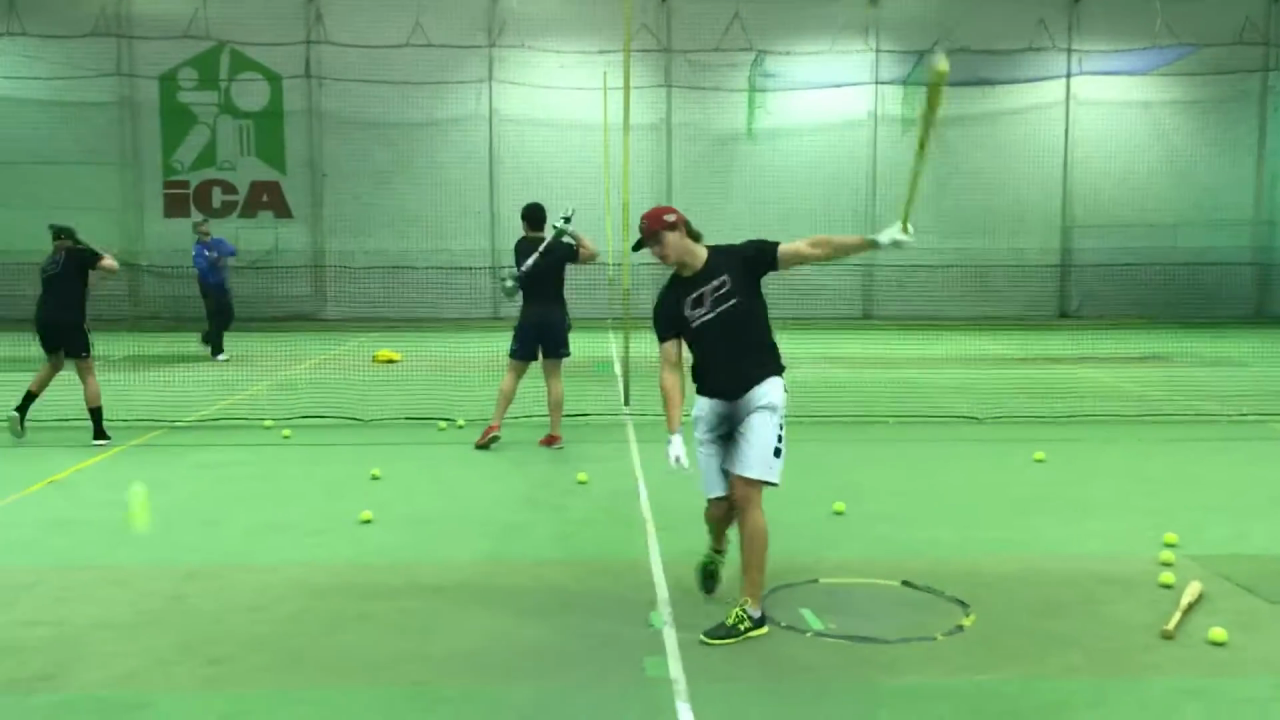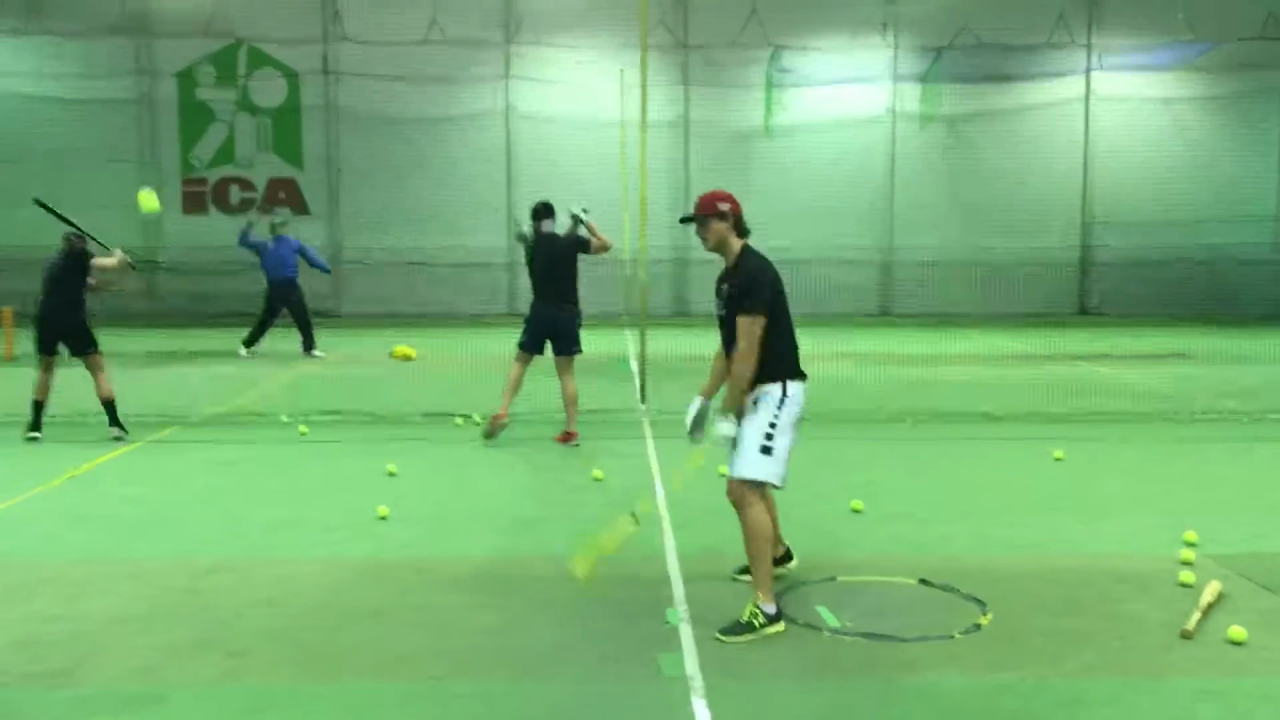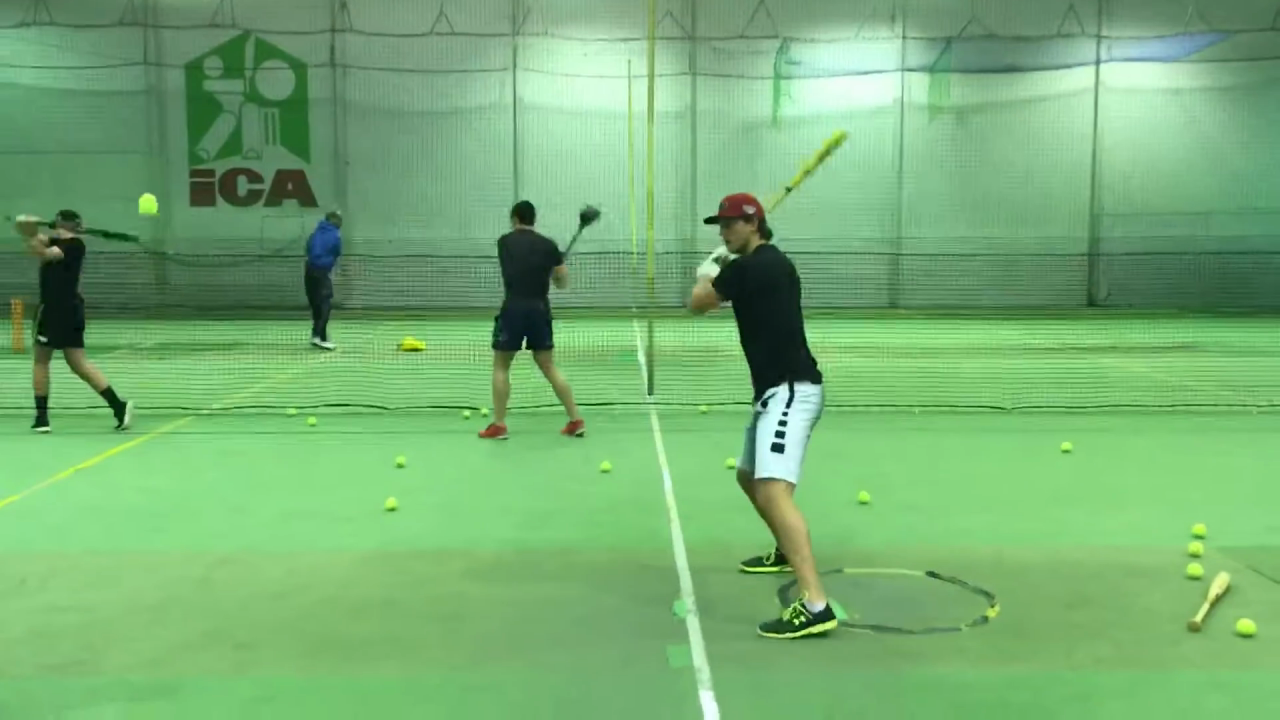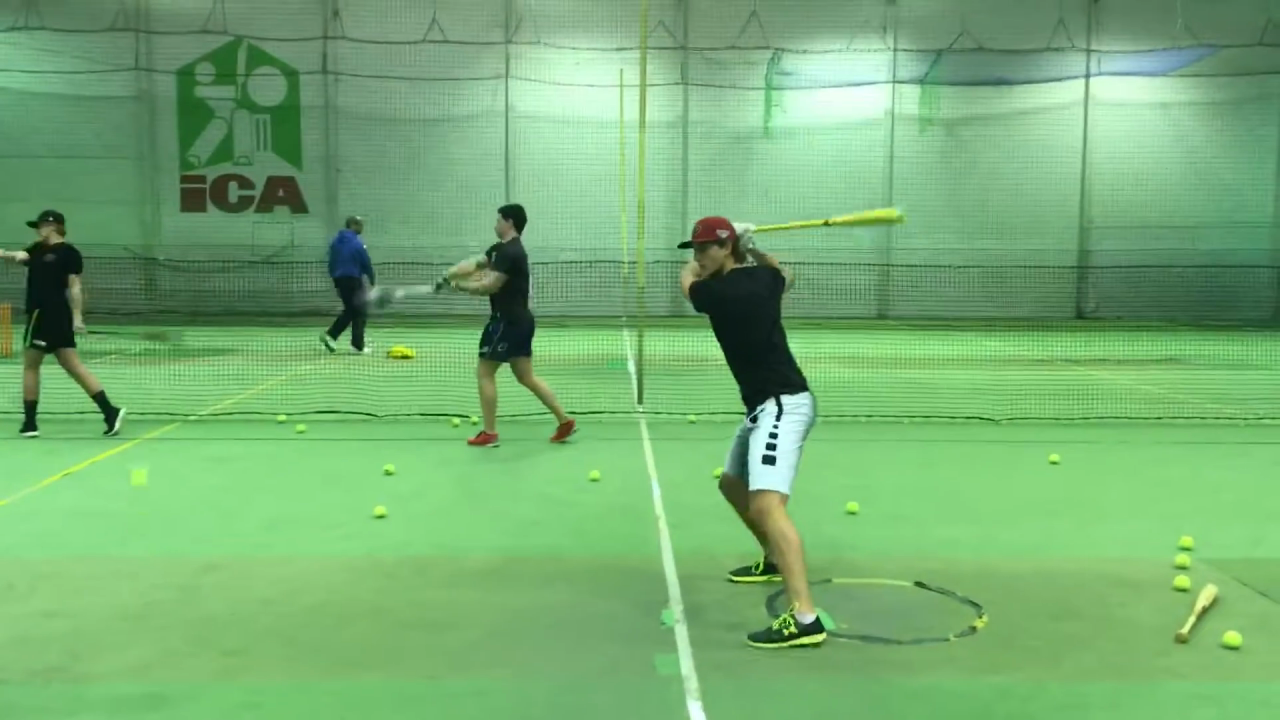
dt=0.5s
person 1, frame 1
left shoulder: (740, 258)
right shoulder: (669, 302)
left elbow: (811, 250)
right elbow: (669, 370)
left wrist: (876, 240)
right wrist: (674, 433)
left hip: (759, 394)
right hip: (711, 403)
left knee: (745, 495)
right knee: (719, 506)
left ankle: (752, 610)
right ankle: (716, 549)
person 1, frame 2
left shoulder: (753, 272)
right shoulder: (730, 275)
left elbow: (747, 352)
left wrist: (728, 414)
right wrist: (706, 402)
left hip: (776, 391)
right hip: (755, 394)
left knee: (743, 490)
right knee: (750, 484)
left ankle: (765, 607)
right ankle: (777, 551)
person 1, frame 3
left shoulder: (749, 267)
right shoulder: (776, 263)
left elbow: (698, 302)
left wrist: (706, 272)
right wrist: (723, 266)
left hip: (790, 392)
right hip: (782, 389)
left knee: (773, 491)
right knee: (749, 476)
left ankle: (814, 605)
right ankle: (788, 552)
person 1, frame 4
left shoulder: (716, 292)
right shoulder: (764, 278)
left elbow: (686, 279)
right elbow: (783, 275)
left wrist: (709, 262)
right wrist: (753, 249)
left hip: (781, 407)
right hip: (779, 403)
left knee: (767, 503)
right knee: (732, 484)
left ankle: (804, 618)
right ankle: (775, 561)
person 2, frame 1
left shoulder: (522, 246)
right shoulder: (560, 248)
right elbow: (593, 254)
left wrist: (561, 231)
right wrist: (571, 231)
left hip: (529, 318)
right hip: (555, 318)
left knee: (513, 373)
right knee: (553, 376)
left ankle: (494, 426)
right ankle: (555, 434)
person 2, frame 2
left shoulder: (531, 245)
right shoulder: (570, 242)
right elbow: (605, 244)
left wrist: (575, 225)
right wrist: (585, 222)
left hip: (540, 314)
right hip: (566, 316)
left knee: (520, 363)
right knee: (566, 373)
left ankle: (502, 413)
right ankle: (571, 430)
person 2, frame 3
left shoulder: (505, 242)
right shoulder: (548, 245)
right elbow: (562, 282)
right wrist: (555, 264)
left hip: (512, 309)
right hip: (539, 309)
left knee: (500, 366)
right knee: (549, 368)
left ankle: (499, 425)
right ankle: (576, 420)
person 2, frame 4
left shoulder: (511, 252)
right shoulder: (500, 248)
left elbow: (489, 286)
right elbow: (475, 265)
left wrist: (460, 286)
right wrist: (450, 275)
left hip: (508, 321)
right hip: (517, 320)
left knee: (485, 372)
right knee: (527, 376)
left ankle: (489, 433)
right ankle: (564, 421)
person 3, frame 1
left shoulder: (48, 262)
right shoulder: (78, 253)
right elbow: (113, 267)
right wrist: (106, 257)
left hip: (45, 319)
right hip: (70, 320)
left knee: (54, 365)
right knee: (88, 374)
left ankle: (21, 411)
right ankle: (98, 432)
person 3, frame 2
left shoulder: (58, 260)
right shoulder: (79, 257)
left elbow: (88, 283)
right elbow: (102, 265)
left wrist: (116, 265)
right wrist: (117, 258)
left hip: (46, 318)
right hip: (73, 321)
left knee: (45, 369)
right knee: (98, 370)
left ankle: (35, 424)
right ankle: (115, 423)
person 3, frame 3
left shoulder: (74, 244)
right shoulder: (58, 242)
left elbow: (47, 255)
right elbow: (37, 242)
left wrist: (27, 232)
right wrist: (28, 230)
left hip: (54, 307)
right hip: (72, 310)
left knee: (41, 361)
right knee: (79, 364)
left ankle: (41, 418)
right ankle: (119, 406)
person 3, frame 4
left shoulder: (69, 253)
right shoulder: (38, 249)
left elbow: (75, 287)
left wrist: (78, 318)
left hip: (48, 314)
right hip: (54, 315)
left knee: (31, 366)
right knee: (74, 366)
left ankle: (30, 423)
right ankle: (111, 412)
